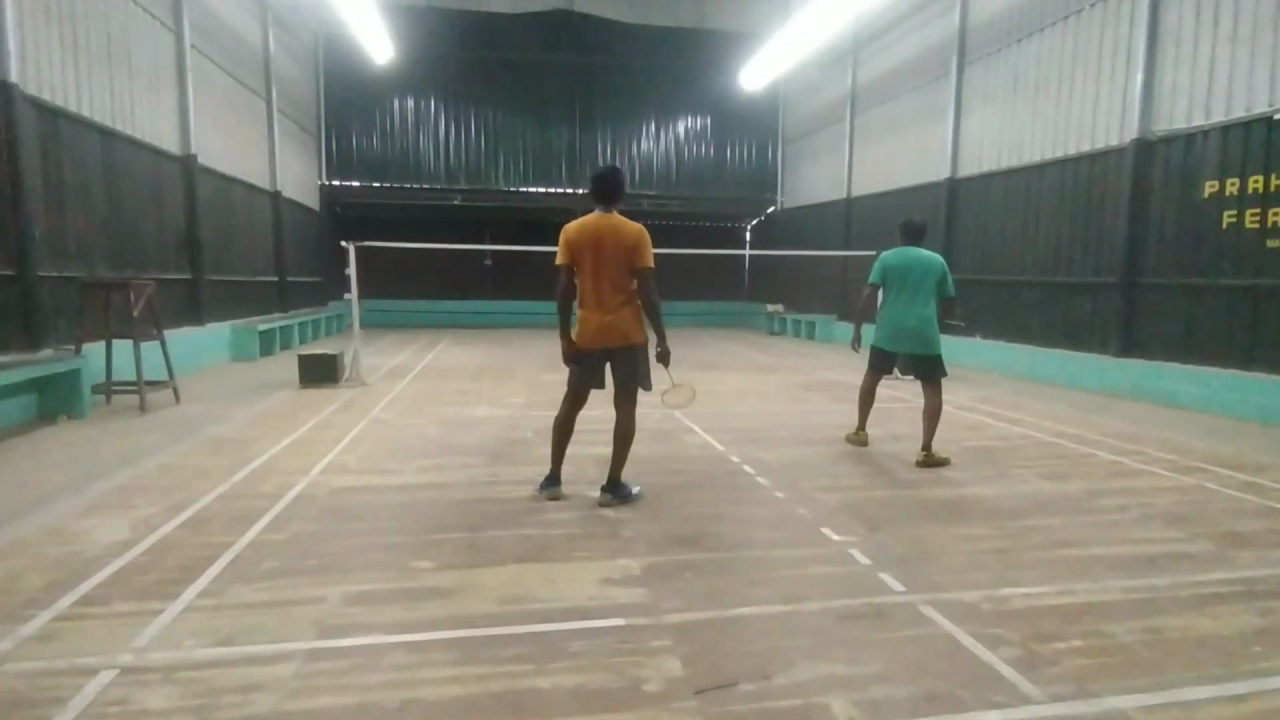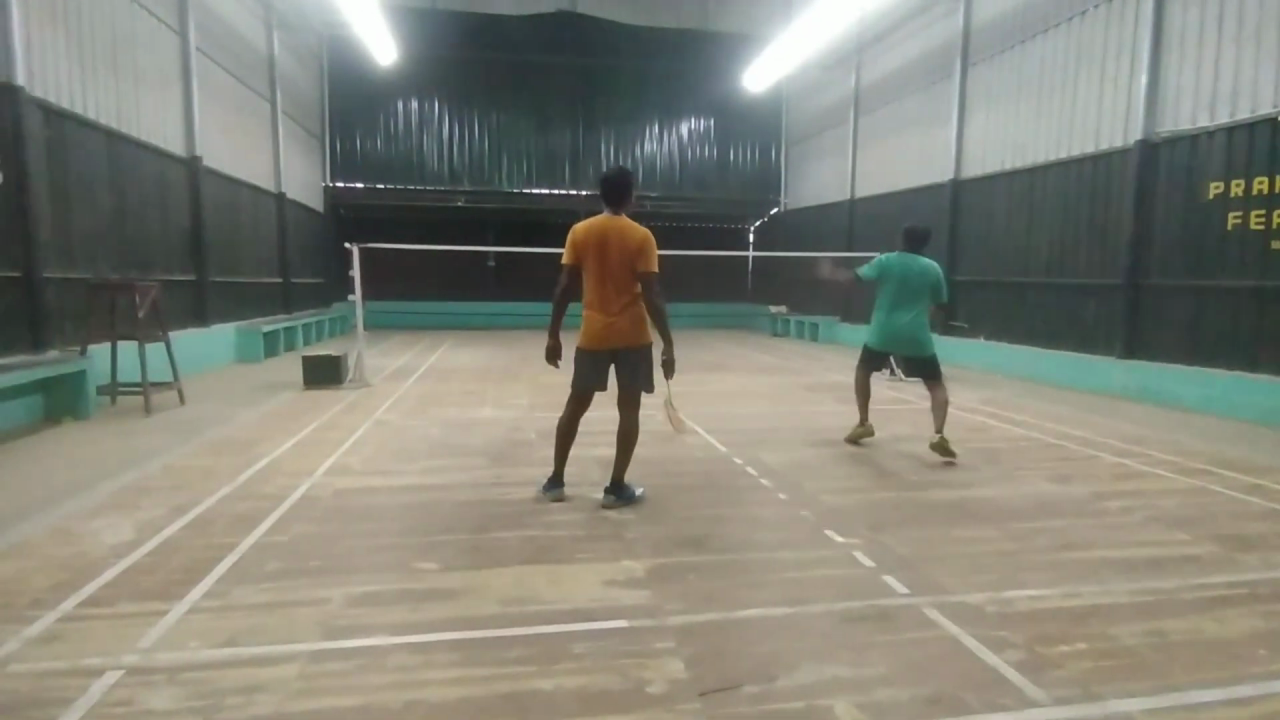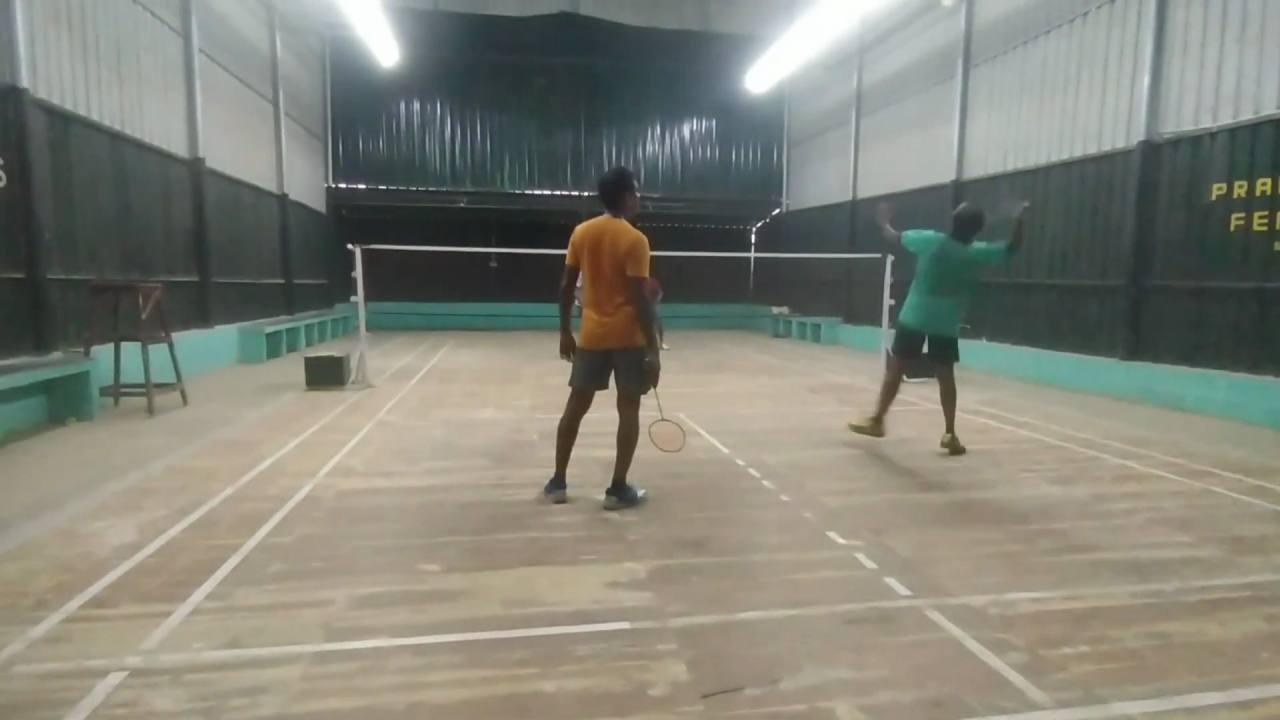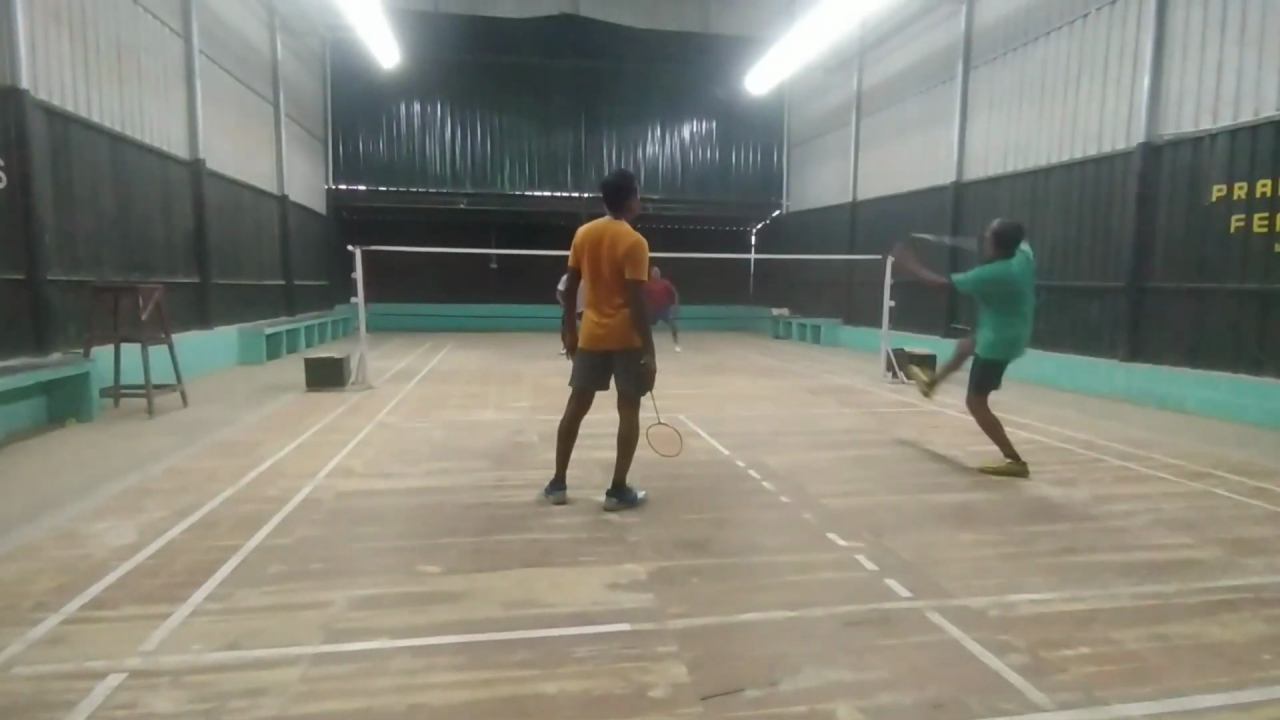
dt=0.4s
person 1, frame 1
left shoulder: (571, 231)
right shoulder: (636, 233)
left elbow: (564, 290)
right elbow: (647, 292)
left wrist: (565, 337)
right wrist: (662, 339)
left hip: (587, 335)
right hip: (628, 335)
left knee: (571, 404)
right knee: (625, 407)
left ankle: (553, 479)
right ankle: (612, 486)
person 1, frame 2
left shoulder: (579, 232)
right shoulder: (641, 237)
left elbow: (564, 288)
right elbow: (651, 296)
left wrist: (554, 335)
right wrist: (668, 345)
left hip: (592, 336)
right hip: (632, 337)
left knee: (575, 406)
right knee: (629, 409)
left ankle: (556, 481)
right ankle: (616, 488)
person 1, frame 3
left shoulder: (581, 232)
right shoulder: (634, 240)
left elbow: (566, 287)
right elbow: (639, 300)
left wrist: (565, 331)
right wrist: (653, 350)
left hip: (590, 336)
right hip: (628, 338)
left knee: (576, 406)
right knee: (628, 410)
left ankle: (558, 482)
right ankle: (618, 489)
person 1, frame 4
left shoulder: (583, 234)
right shoulder: (634, 242)
left elbow: (570, 288)
right elbow: (636, 303)
left wrist: (569, 329)
right wrist: (649, 353)
left hip: (591, 336)
right hip: (627, 339)
left knee: (576, 407)
right knee: (628, 411)
left ankle: (558, 483)
right ankle: (618, 490)
person 2, frame 1
left shoulder: (887, 259)
right shoulder: (937, 262)
left elbow: (868, 296)
right elbow: (948, 305)
left wrist: (857, 328)
left hip: (889, 332)
right hip: (924, 335)
left knee: (871, 378)
right knee: (933, 390)
left ankle: (860, 432)
right ankle: (926, 451)
person 2, frame 2
left shoulder: (886, 262)
right shoulder: (933, 269)
left elbow: (854, 277)
right elbow: (939, 304)
left wrist: (832, 272)
left hip: (882, 334)
right hip: (917, 338)
left knee: (863, 371)
right knee: (937, 386)
left ankle: (863, 424)
right ankle: (939, 437)
person 2, frame 3
left shoulder: (931, 241)
right shoulder: (979, 253)
left elbow: (894, 237)
right elbow: (1011, 248)
left wrist: (883, 220)
right wrist: (1019, 222)
left hip: (915, 317)
right hip: (946, 323)
left knee: (896, 369)
right knee: (946, 375)
left ankle: (877, 421)
right ankle: (950, 435)
person 2, frame 4
left shoulder: (990, 273)
right shoulder: (1024, 254)
left elbow: (944, 282)
left wrist: (911, 265)
left hip: (998, 343)
right hip: (1015, 337)
left knee: (976, 401)
right knee: (966, 345)
left ankle: (1015, 461)
right ankle: (931, 382)
